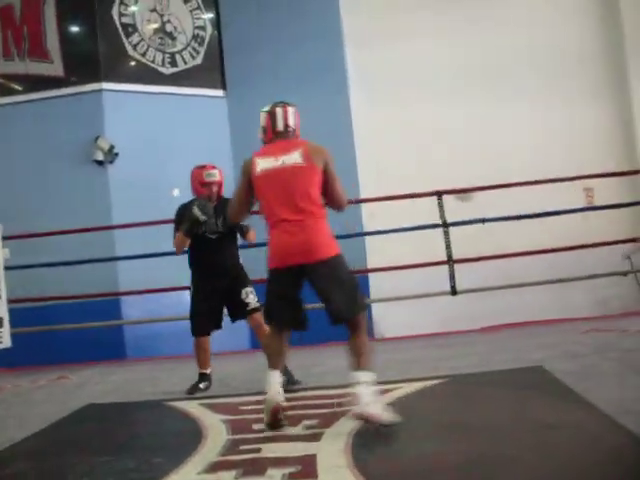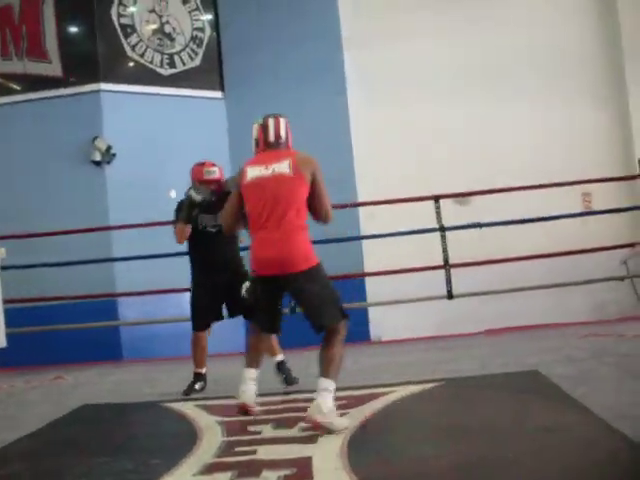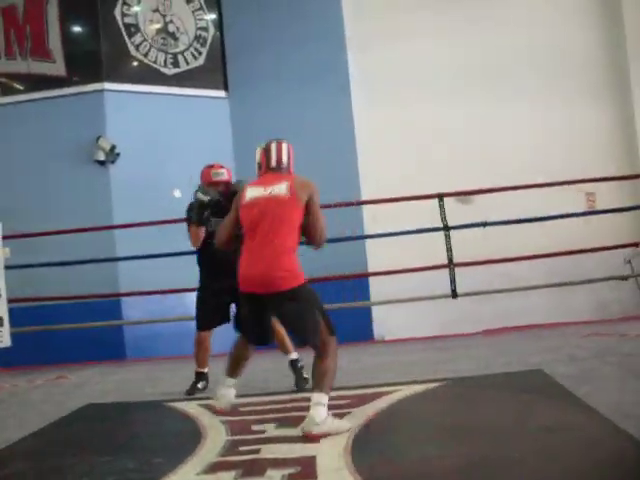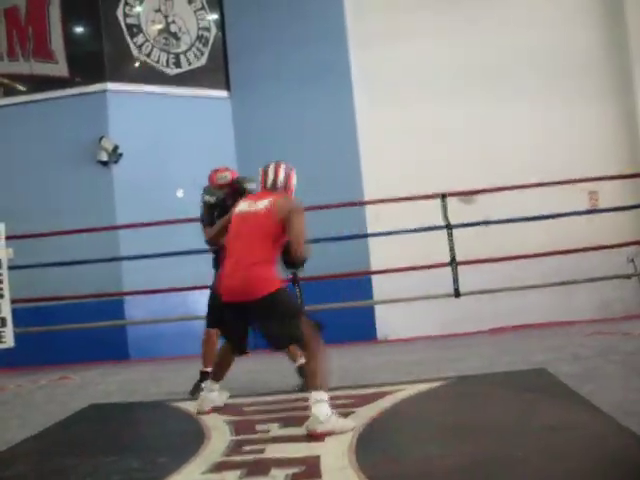
dt=0.1s
person 1, frame 1
left shoulder: (253, 162)
right shoulder: (316, 152)
left elbow: (235, 216)
right elbow: (340, 203)
left hip: (281, 254)
right hip: (318, 249)
left knee: (278, 327)
right knee: (356, 320)
left ankle: (274, 392)
right ankle: (366, 397)
person 1, frame 2
left shoulder: (245, 172)
right shoulder: (305, 163)
left elbow: (226, 225)
right elbow: (324, 215)
left hip: (263, 261)
right hip: (298, 258)
left knee: (261, 327)
right knee: (336, 328)
left ankle: (247, 391)
right ankle: (322, 405)
person 1, frame 3
left shoulder: (245, 192)
right shoulder: (304, 187)
left elbow: (221, 241)
right elbow: (318, 239)
left hip: (249, 278)
right hip: (285, 277)
left knee: (247, 338)
right knee: (326, 343)
left ankle: (224, 395)
right ankle: (318, 417)
person 1, frame 4
left shoulder: (243, 204)
right shoulder: (289, 205)
left elbow: (212, 236)
right elbow: (299, 255)
right wrist: (291, 253)
left hip: (230, 286)
right hip: (260, 286)
left knee: (234, 343)
right knee: (313, 343)
left ankle: (211, 395)
right ankle: (320, 415)
person 2, frame 1
left shoulder: (229, 206)
right shoulder: (186, 211)
left elbow: (251, 238)
right elbow: (178, 247)
left wrist: (242, 227)
right wrist: (192, 223)
left hip: (234, 275)
right hip: (204, 281)
left knee: (256, 319)
right knee: (201, 335)
left ankle: (281, 369)
right ankle: (204, 377)
person 2, frame 2
left shoulder: (228, 199)
right shoulder: (186, 205)
right elbow: (181, 238)
right wrist: (190, 208)
left hip: (234, 271)
right hip: (204, 277)
right knee: (199, 331)
left ankle: (282, 365)
right ankle: (199, 377)
person 2, frame 3
left shoulder: (236, 201)
right shoulder: (197, 208)
right elbow: (195, 242)
right wrist: (201, 211)
right hip: (212, 279)
right knee: (203, 332)
left ankle: (296, 364)
right ankle: (201, 376)
person 2, frame 4
right shoulder: (212, 212)
right elbow: (213, 242)
right wrist: (210, 208)
right knee: (212, 331)
left ankle: (303, 368)
right ankle: (205, 377)
